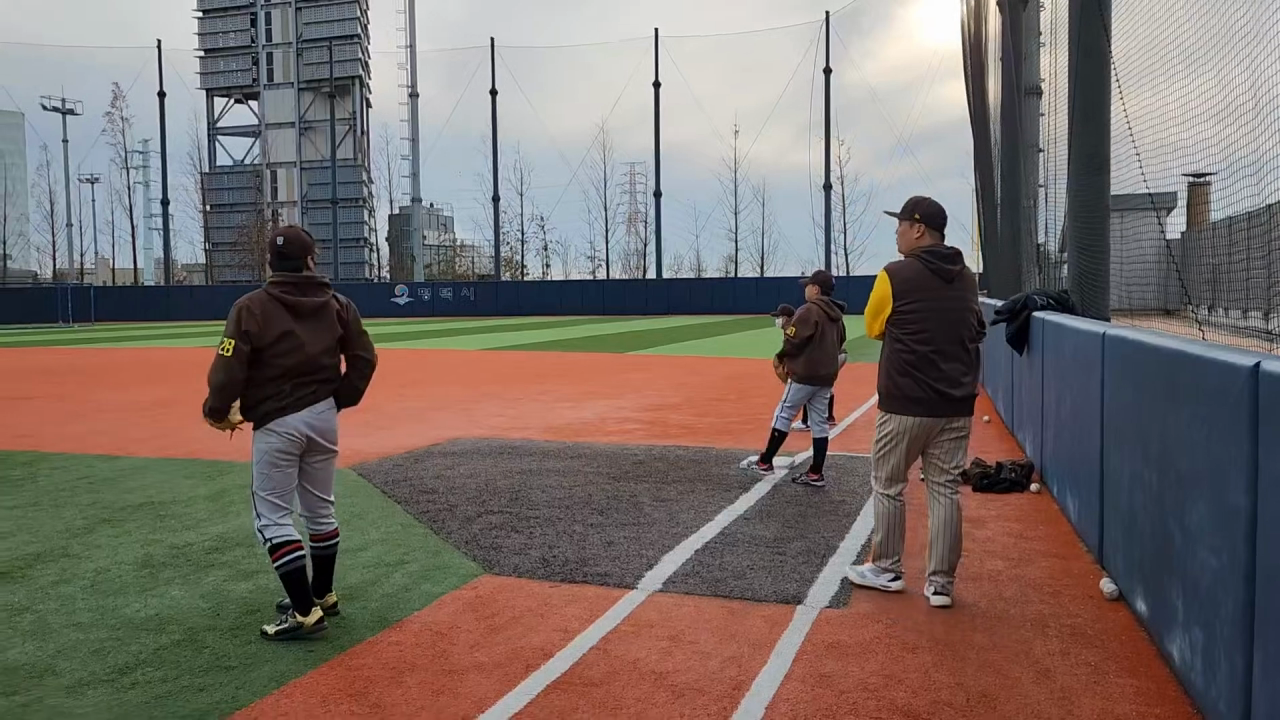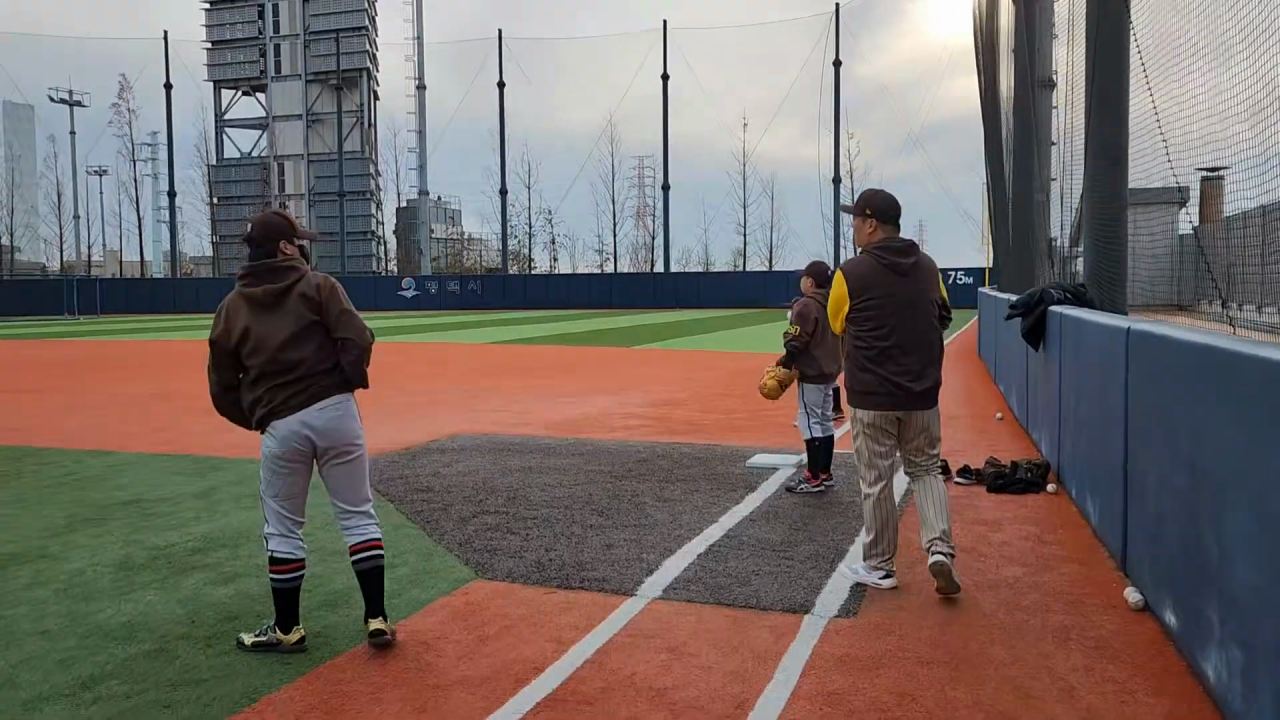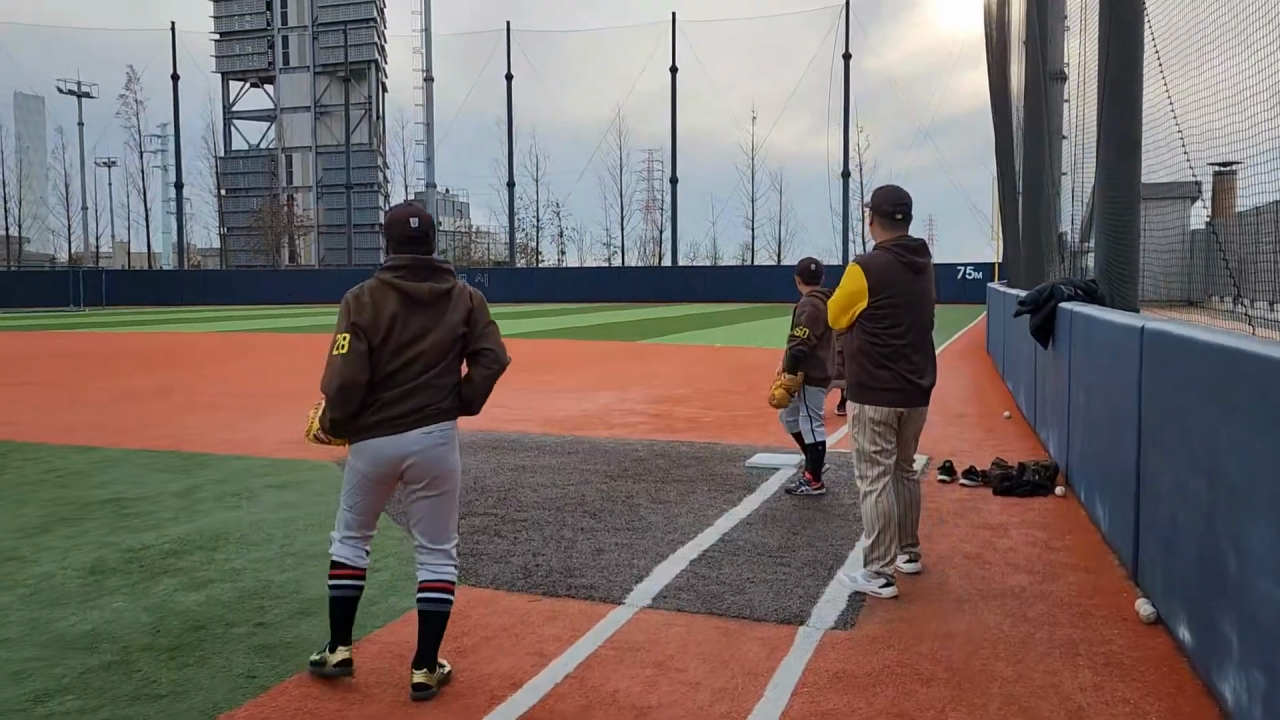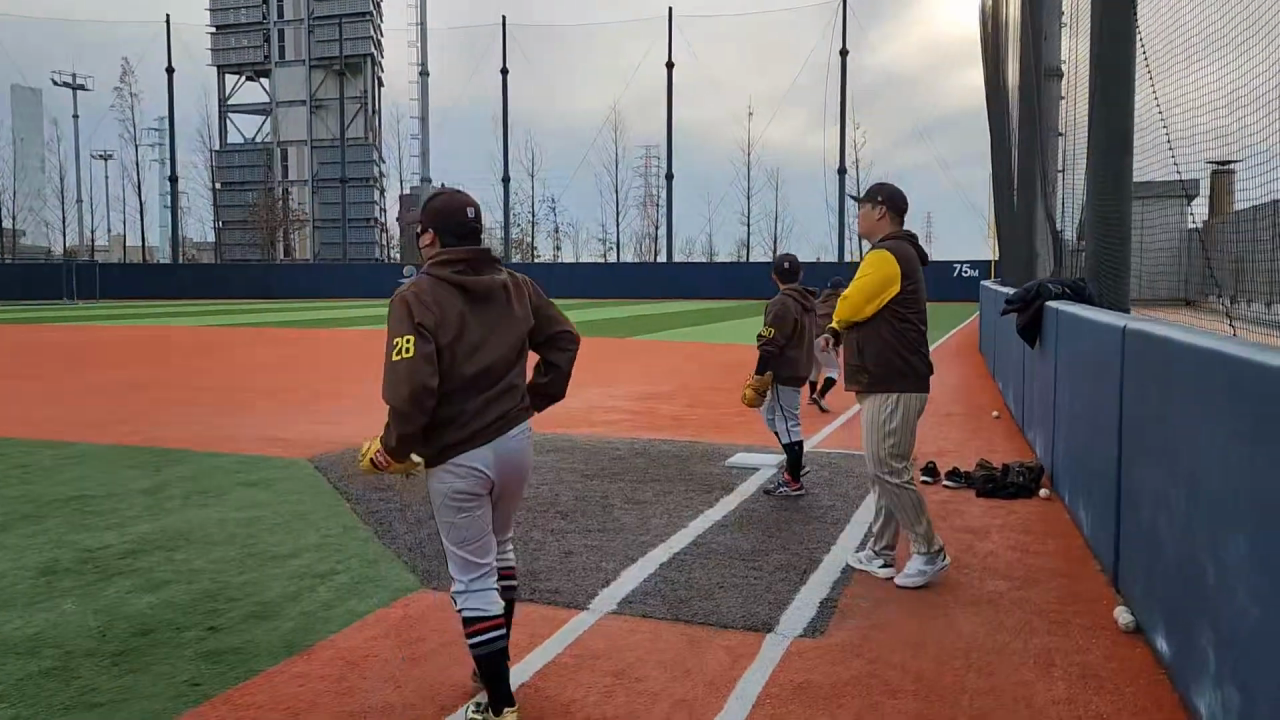
dt=0.7s
person 1, frame 1
left shoulder: (252, 306)
right shoulder: (336, 303)
left elbow: (229, 373)
right elbow: (363, 360)
left wrist: (214, 410)
left hip: (277, 425)
right hip: (323, 418)
left knee: (273, 518)
right knee: (320, 509)
left ankle: (305, 610)
right ankle: (322, 595)
person 1, frame 2
left shoulder: (230, 308)
right shoulder: (318, 286)
left elbow: (222, 387)
right elbow: (356, 340)
left wrist: (253, 417)
right wrist: (349, 384)
left hip: (281, 427)
right hip: (335, 413)
left knee: (283, 529)
right knee: (359, 515)
left ankle: (286, 629)
right ankle: (376, 618)
person 1, frame 3
left shoulder: (363, 298)
right shoulder: (465, 297)
left elbow: (346, 377)
right elbow: (492, 359)
left wrist: (331, 425)
right wrist: (460, 405)
left hip: (373, 441)
right hip: (436, 439)
left knee: (349, 538)
right knee: (436, 552)
left ankle: (338, 647)
right ankle: (425, 666)
person 1, frame 4
left shoulder: (416, 296)
right shoulder: (515, 285)
left elbow: (412, 386)
right elbow: (564, 340)
left wrist: (393, 445)
right wrist: (539, 396)
left hip: (457, 455)
right hip: (516, 442)
left knee: (471, 578)
right knee: (496, 551)
right ankle: (500, 666)
person 2, frame 1
left shoulder: (894, 275)
right shoulder: (967, 278)
left elbow: (873, 328)
right elbow: (978, 332)
left hip: (905, 404)
right hip: (956, 405)
left knee: (888, 485)
right knee: (946, 491)
left ankle: (886, 570)
right ankle: (941, 583)
person 2, frame 2
left shoulder: (851, 273)
right shoulder: (927, 267)
left elbow: (838, 324)
right elbow: (944, 318)
left hip: (872, 397)
right hip: (922, 394)
left knee: (876, 483)
right knee: (926, 473)
left ankle: (880, 568)
right ankle: (940, 550)
person 2, frame 3
left shoulder: (865, 268)
right shoulder: (924, 266)
left elbow: (836, 318)
left hip: (874, 393)
right hip: (917, 390)
left knee: (875, 480)
right knee: (904, 471)
left ankle: (879, 574)
right ankle: (908, 552)
person 2, frame 4
left shoulder: (886, 256)
right shoulder: (887, 255)
left elbow: (851, 307)
right elbow: (851, 307)
left wrist: (838, 320)
right wrist: (833, 332)
left hip: (894, 385)
right hip: (880, 383)
left knee: (889, 470)
right knee: (881, 469)
left ankle: (929, 550)
right ankle: (881, 552)
person 3, frame 1
left shoulder: (808, 311)
right shoulder: (837, 315)
left elbow: (792, 343)
left wrist: (780, 357)
left hip: (804, 375)
right hip: (826, 377)
left knee: (784, 415)
right knee: (820, 423)
left ankle: (765, 462)
right ankle: (816, 473)
person 3, frame 2
left shoulder: (805, 305)
left elbow: (795, 343)
left wrist: (785, 367)
left hip: (811, 372)
right hip: (829, 371)
left knee: (809, 421)
right knee: (824, 421)
left ankle: (813, 478)
right ankle: (824, 472)
person 3, frame 3
left shoulder: (808, 305)
right shoulder: (823, 303)
left elbow: (801, 345)
left wrist: (790, 373)
right wrist: (788, 366)
left hip: (810, 375)
right hip: (815, 372)
left knee: (811, 423)
right knee: (788, 415)
left ankle: (814, 480)
right ankle: (813, 462)
person 3, frame 4
left shoulder: (781, 304)
right shoulder: (806, 302)
left elbow: (769, 345)
left wrist: (757, 376)
left hip: (785, 372)
right hip: (798, 369)
left knee: (787, 423)
right knee: (771, 413)
left ankle: (793, 481)
right ankle: (794, 464)
